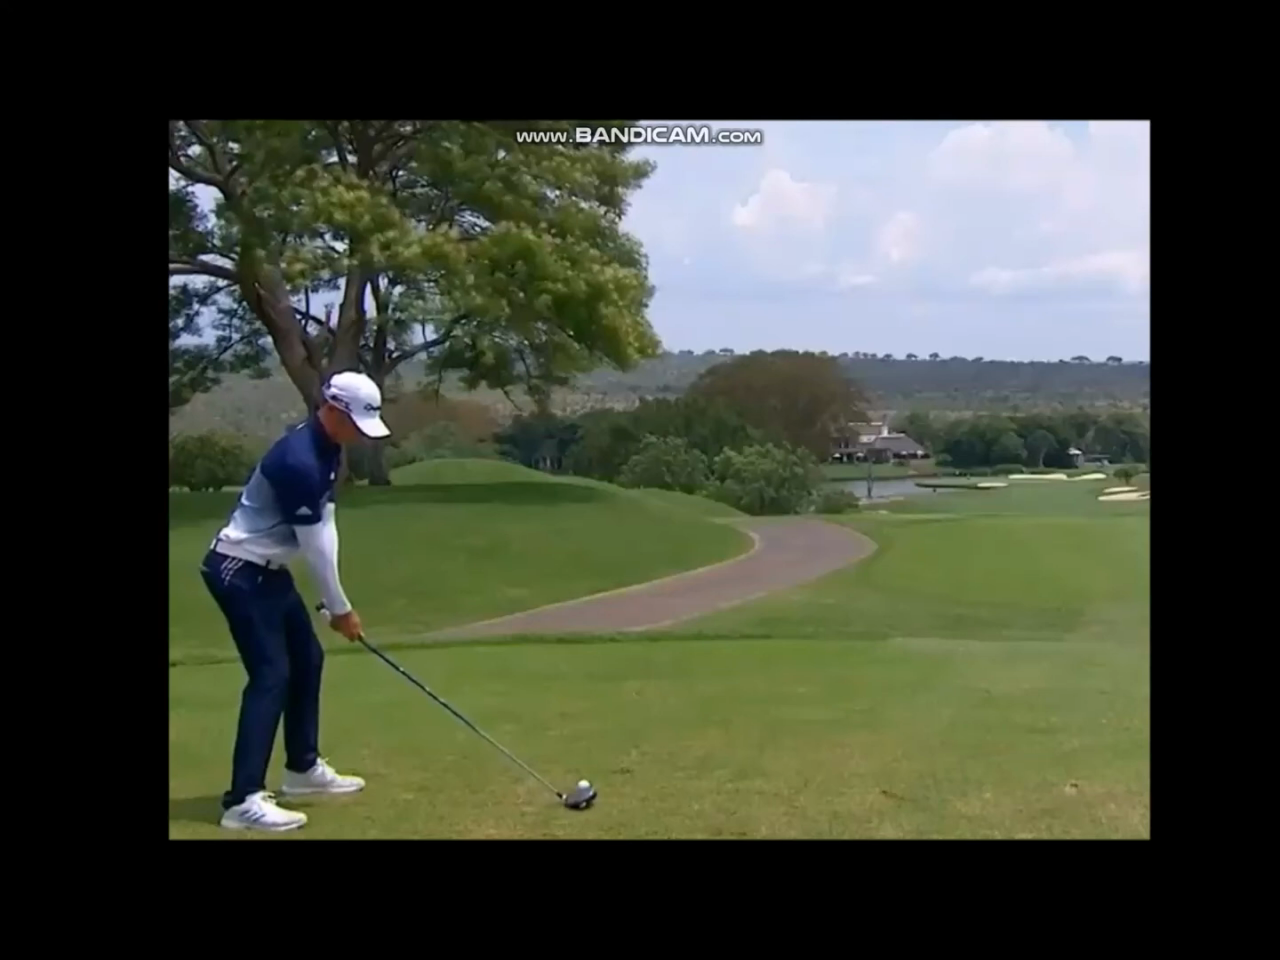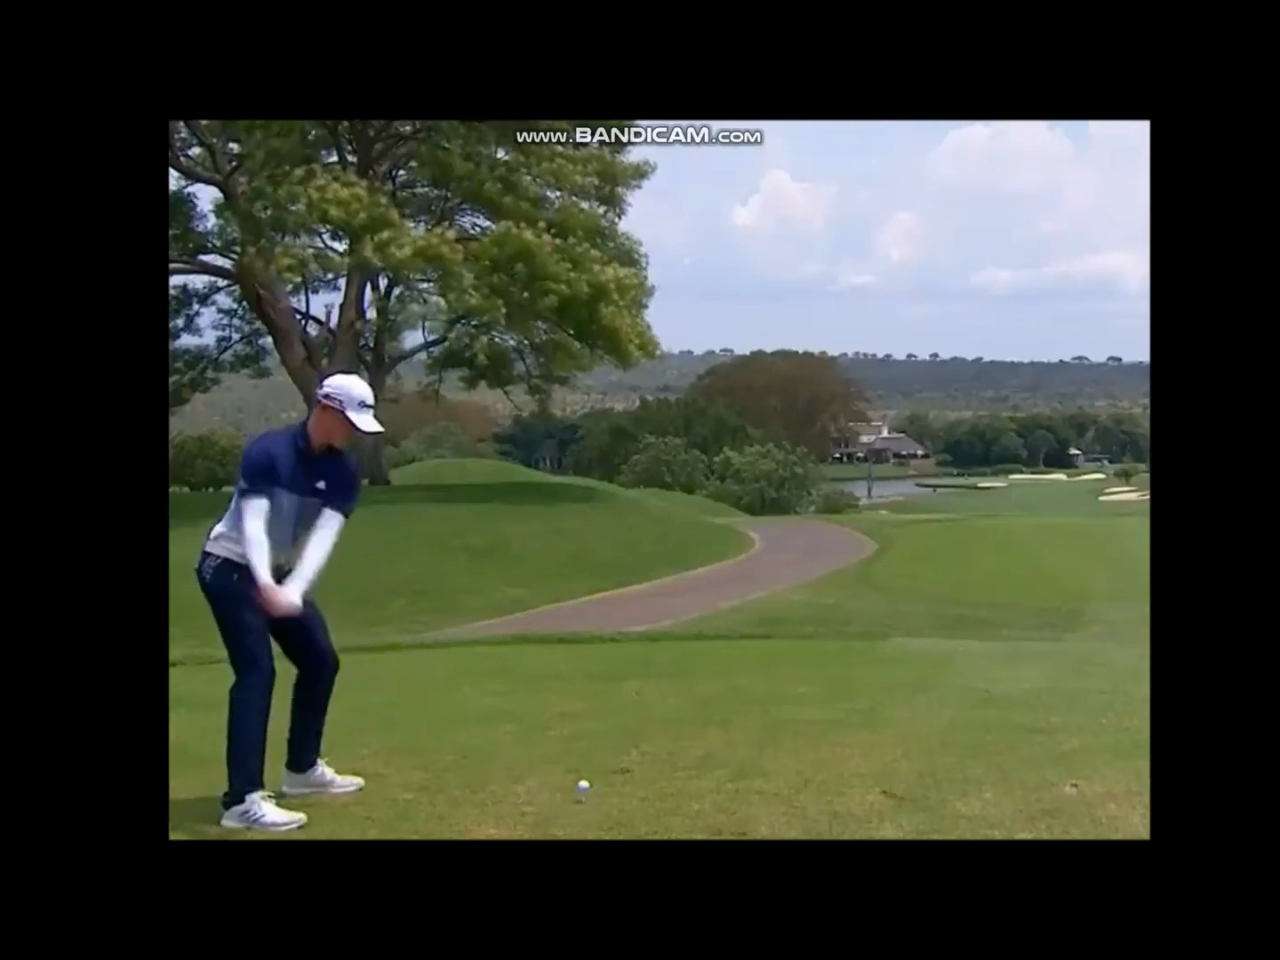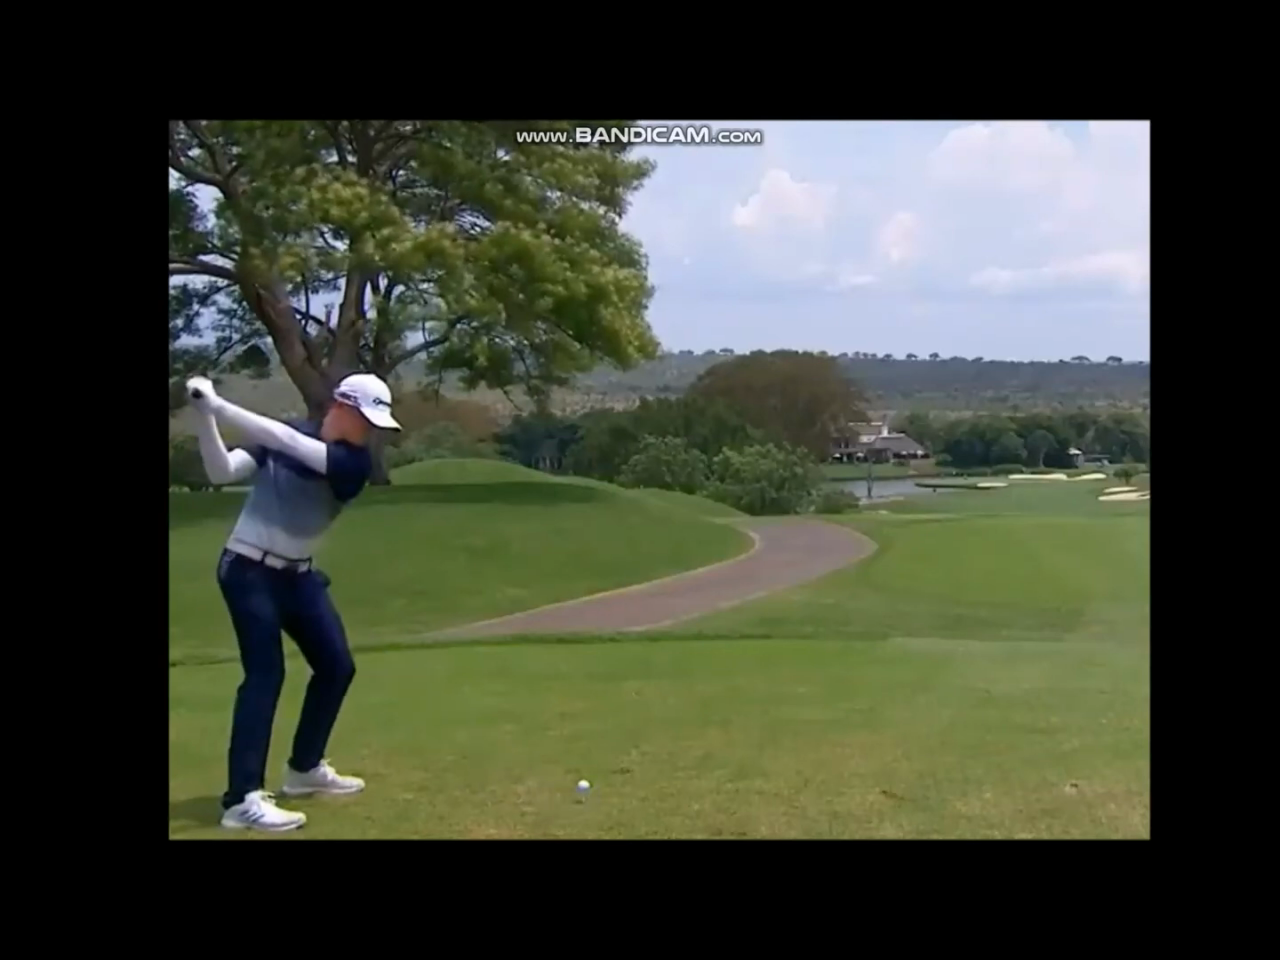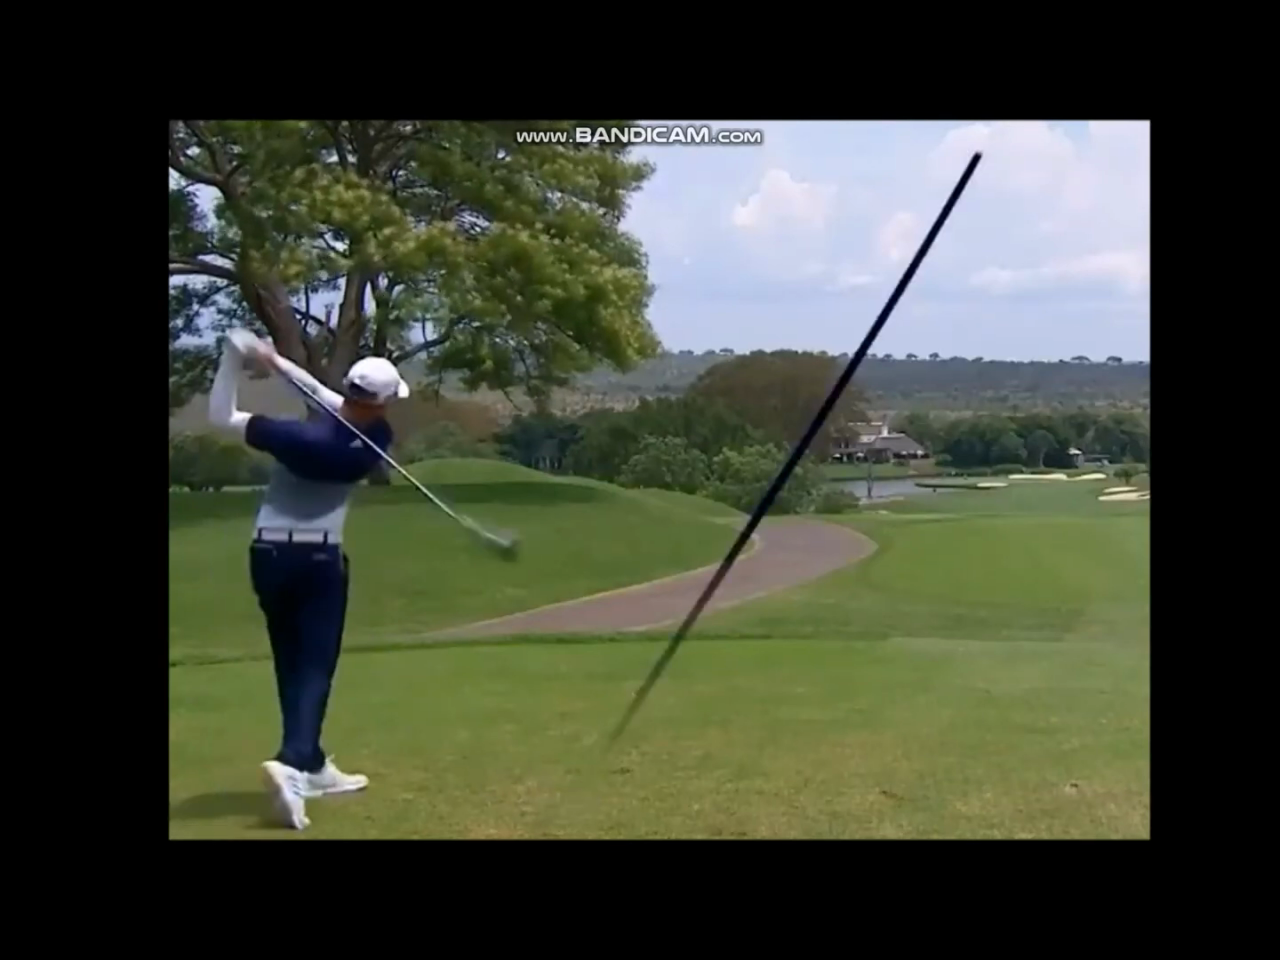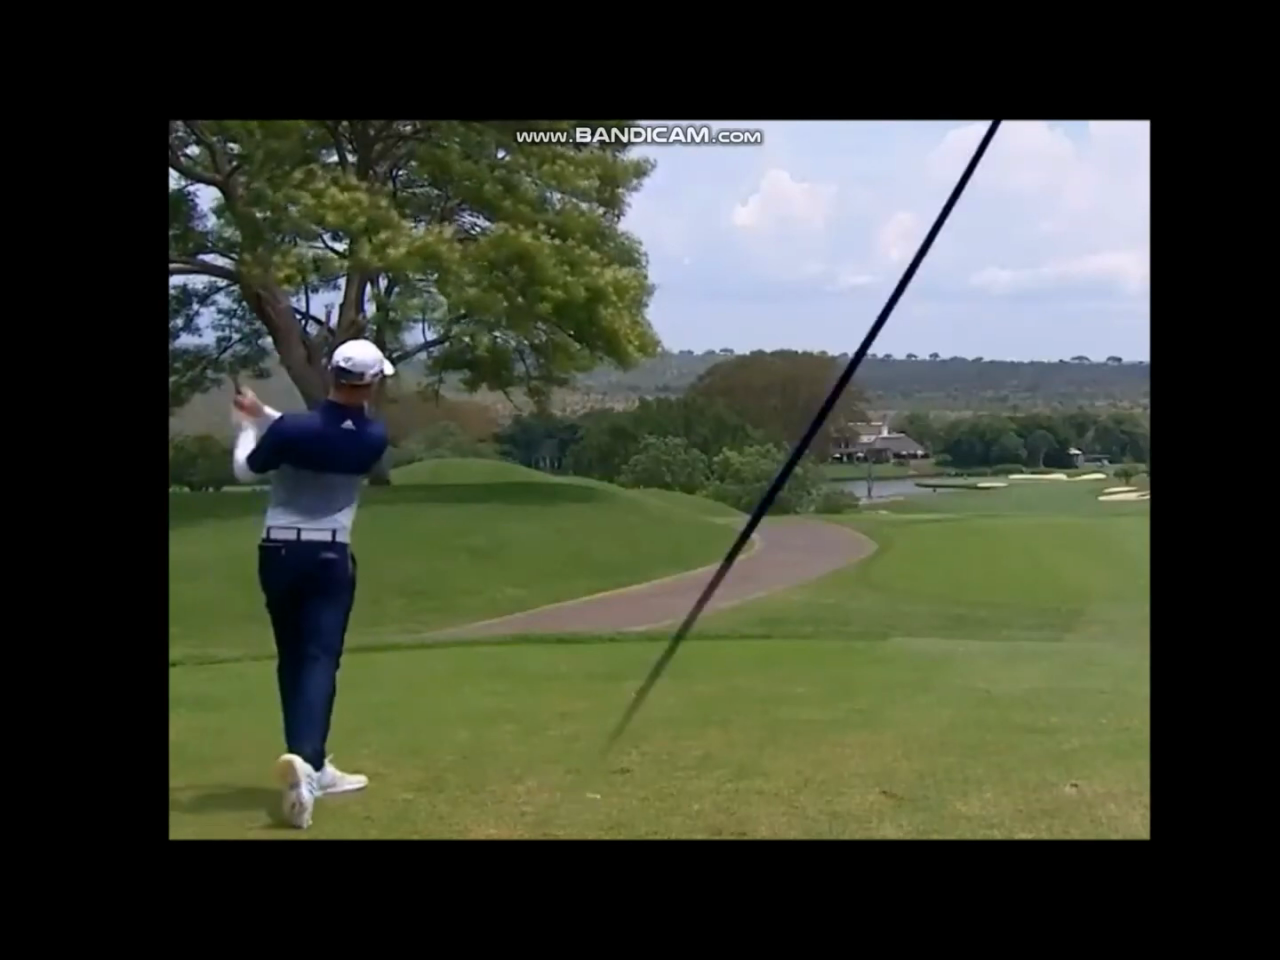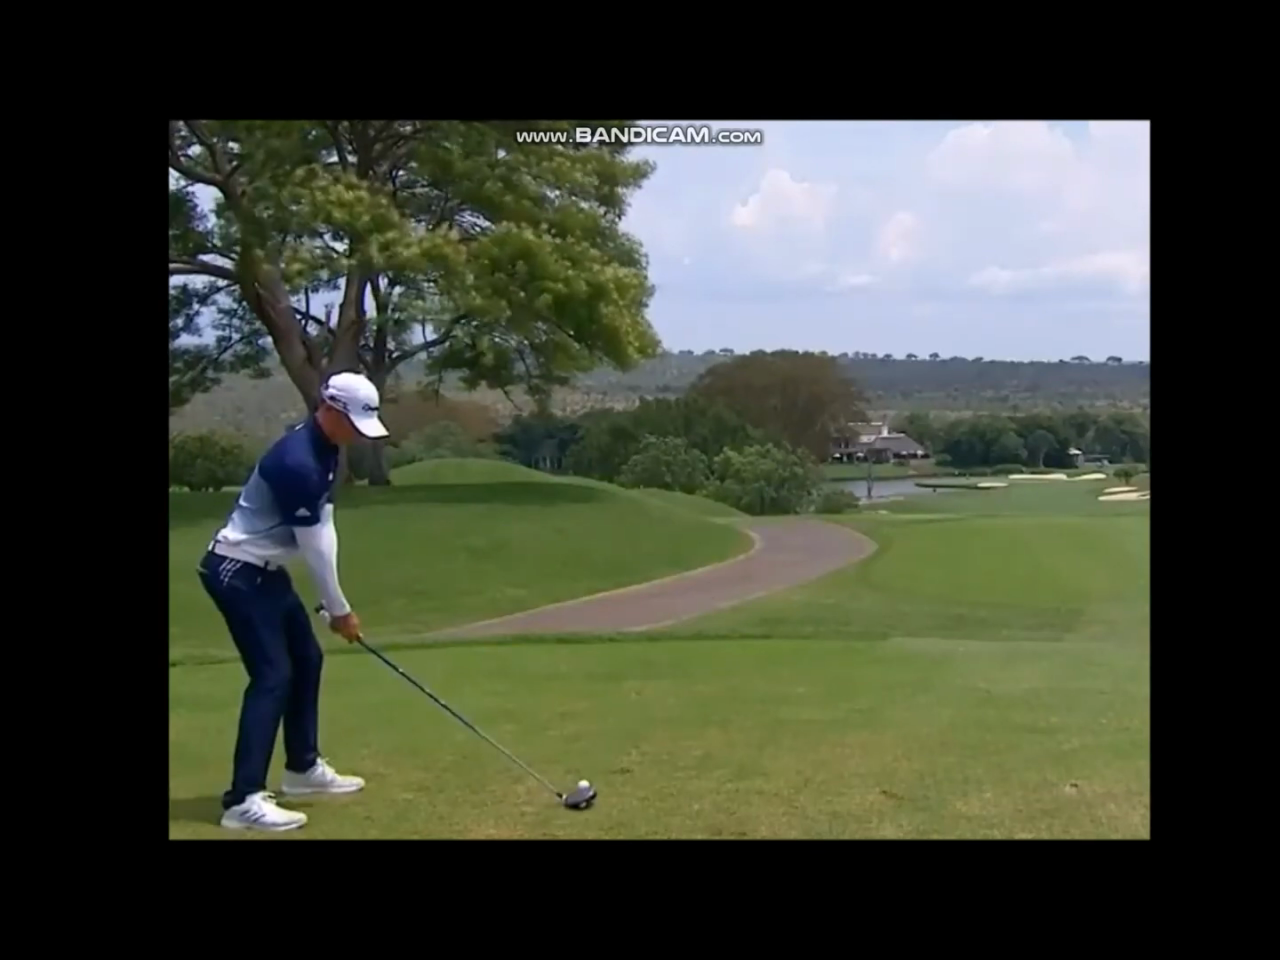
dt=0.5s
person 1, frame 1
left shoulder: (325, 451)
right shoulder: (298, 461)
left elbow: (326, 529)
right elbow: (313, 546)
left wrist: (333, 600)
right wrist: (340, 607)
left hip: (268, 570)
right hip: (238, 571)
left knee: (307, 661)
right knee: (271, 675)
left ankle: (303, 767)
right ankle: (243, 799)
person 1, frame 2
left shoulder: (343, 474)
right shoulder: (267, 450)
left elbow: (326, 535)
right elbow: (253, 523)
left wrist: (295, 591)
right wrist: (263, 583)
left hip: (281, 576)
right hip: (228, 570)
left knee: (321, 662)
right knee: (256, 673)
left ankle: (304, 768)
right ankle: (243, 799)
person 1, frame 3
left shoulder: (355, 462)
right shoulder: (283, 435)
left elbow: (288, 443)
right elbow: (223, 471)
left wrist: (219, 405)
right wrist: (205, 414)
left hip: (297, 573)
right hip: (248, 569)
left knee: (337, 666)
right knee: (265, 673)
left ankle: (305, 767)
right ankle: (242, 798)
person 1, frame 4
left shoulder: (301, 438)
right shoulder: (374, 442)
left elbow: (220, 417)
right elbow: (349, 412)
left wrist: (235, 356)
right wrist: (288, 367)
left hip: (267, 557)
right hip: (320, 562)
left knee: (290, 663)
right knee: (315, 666)
left ankle: (310, 765)
right ankle: (293, 764)
person 1, frame 5
left shoulder: (292, 431)
right shoulder: (374, 438)
left elbow: (245, 471)
left wrist: (249, 423)
right wrist: (265, 413)
left hip: (278, 553)
right hip: (329, 558)
left knee: (293, 660)
right knee: (319, 660)
left ankle: (311, 766)
right ankle: (306, 759)
person 1, frame 6
left shoulder: (325, 453)
right shoulder: (297, 462)
left elbow: (325, 529)
right elbow: (312, 546)
left wrist: (333, 600)
right wrist: (339, 608)
left hip: (266, 571)
right hip: (237, 571)
left knee: (307, 659)
right knee: (272, 674)
left ankle: (303, 767)
right ankle: (243, 799)
